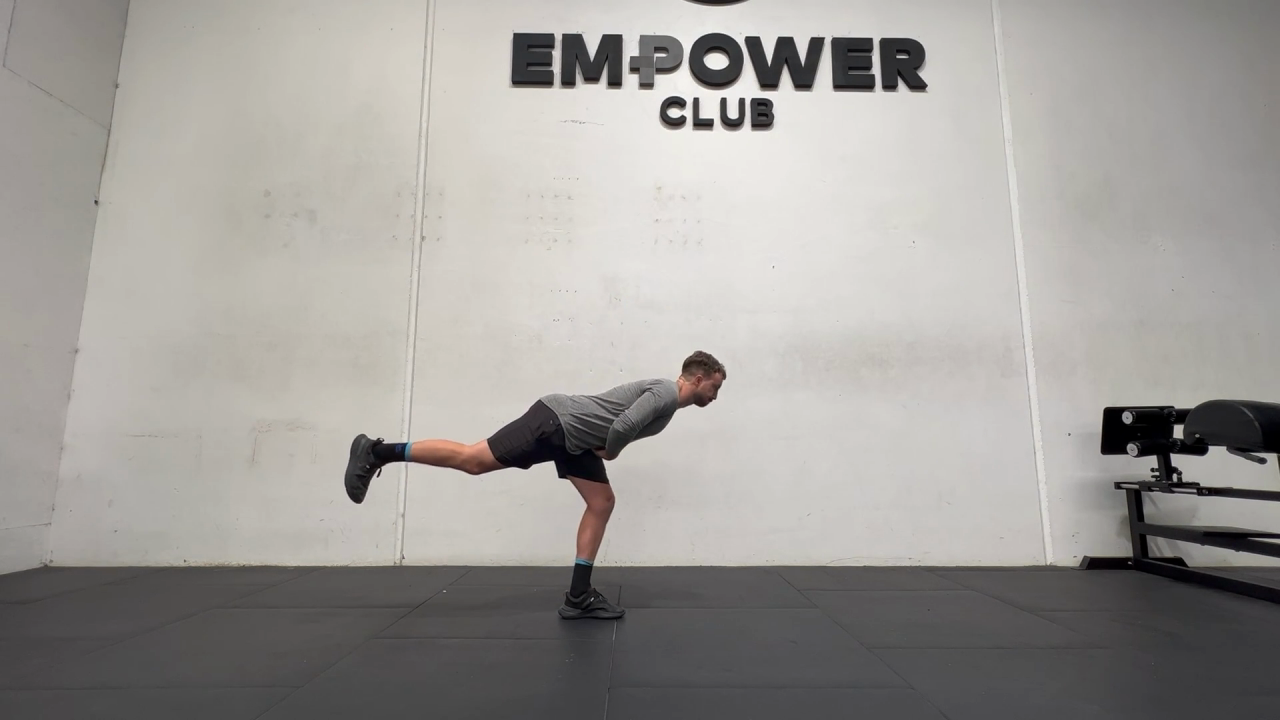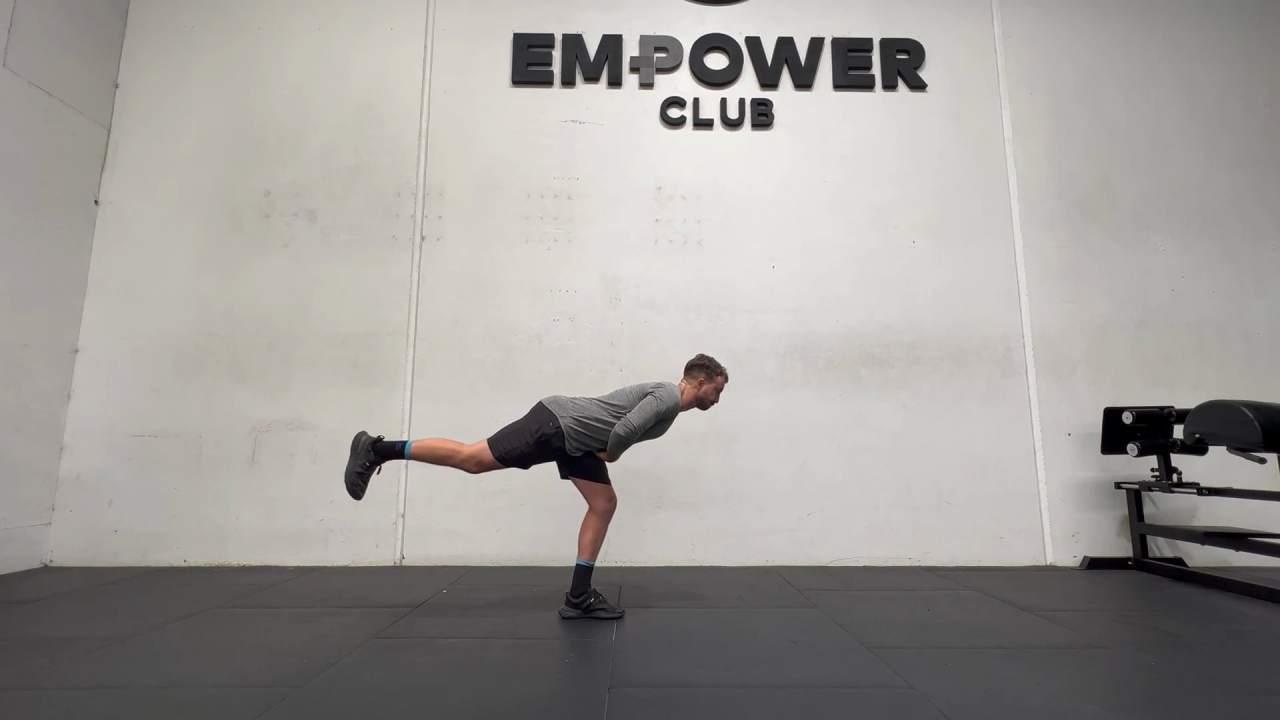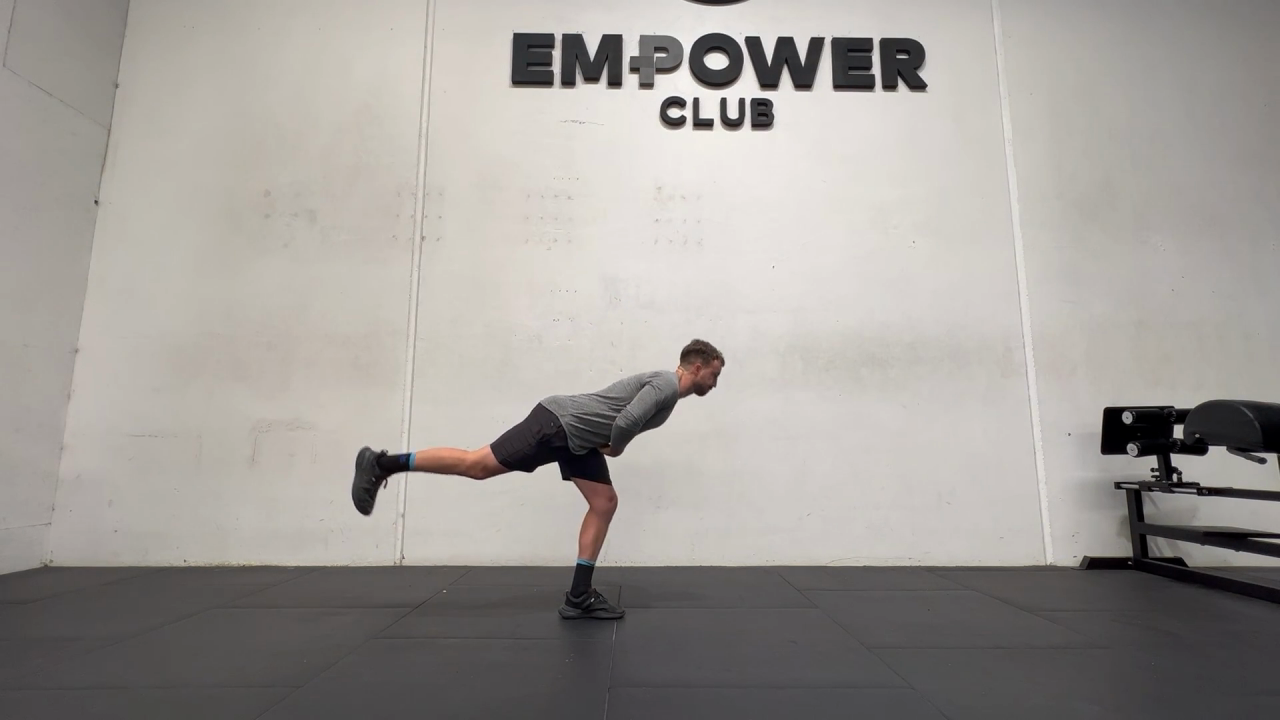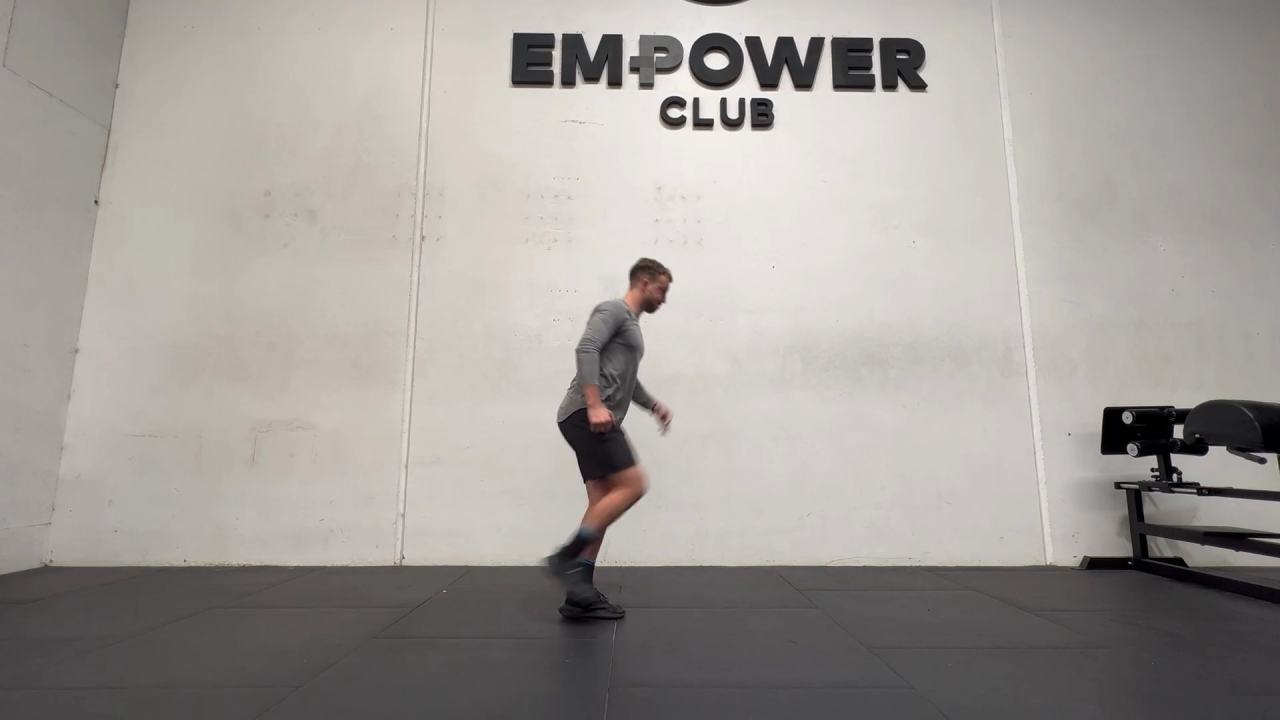
dt=0.5s
person 1, frame 1
left shoulder: (663, 396)
right shoulder: (666, 394)
right elbow: (624, 425)
left wrist: (605, 451)
right wrist: (611, 453)
left hip: (573, 437)
right hip: (556, 422)
left knee: (602, 503)
right knee: (472, 460)
left ankle: (578, 595)
right ankle: (378, 453)
person 1, frame 2
left shoulder: (664, 398)
right shoulder: (668, 398)
right elbow: (625, 429)
left wrist: (605, 453)
right wrist: (611, 456)
left hip: (574, 439)
right hip: (556, 424)
left knee: (604, 504)
right knee: (471, 458)
left ankle: (579, 596)
right ankle: (377, 450)
person 1, frame 3
left shoulder: (665, 389)
right shoulder: (666, 384)
right elbow: (626, 421)
left wrist: (609, 447)
right wrist: (616, 449)
left hip: (577, 438)
right hip: (558, 424)
left knee: (605, 504)
right knee: (476, 465)
left ankle: (579, 596)
right ankle: (383, 463)
person 1, frame 4
left shoulder: (630, 323)
right shoulder: (615, 311)
right elbow: (586, 350)
left wrist: (652, 405)
right wrist: (596, 406)
left hip: (598, 417)
right hip: (585, 415)
left knee: (603, 500)
right knee: (632, 486)
left ankle: (581, 593)
right ankle: (563, 556)
